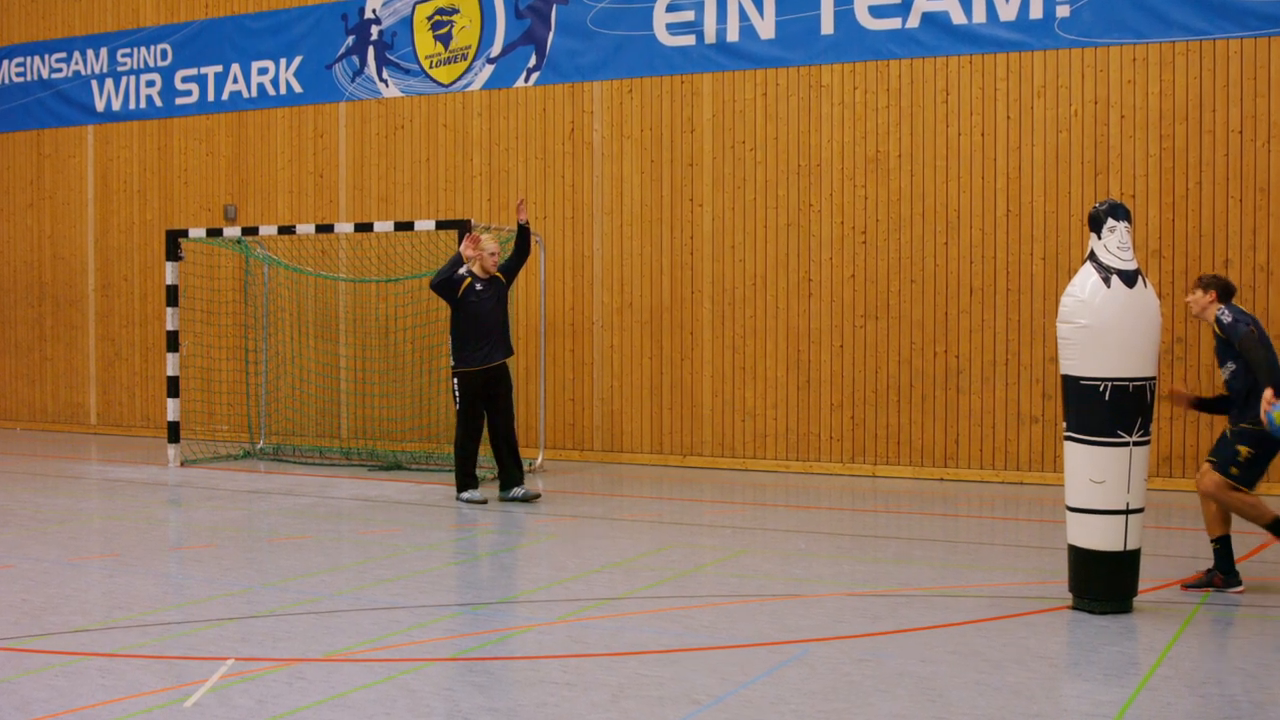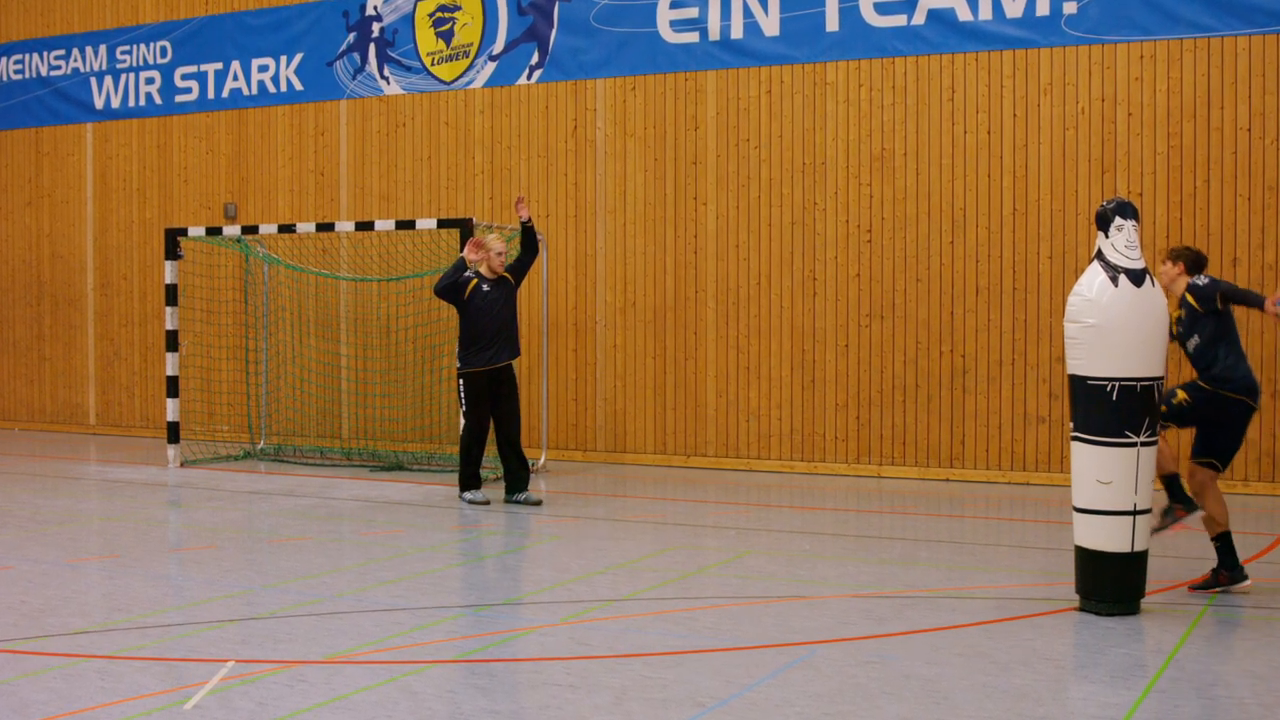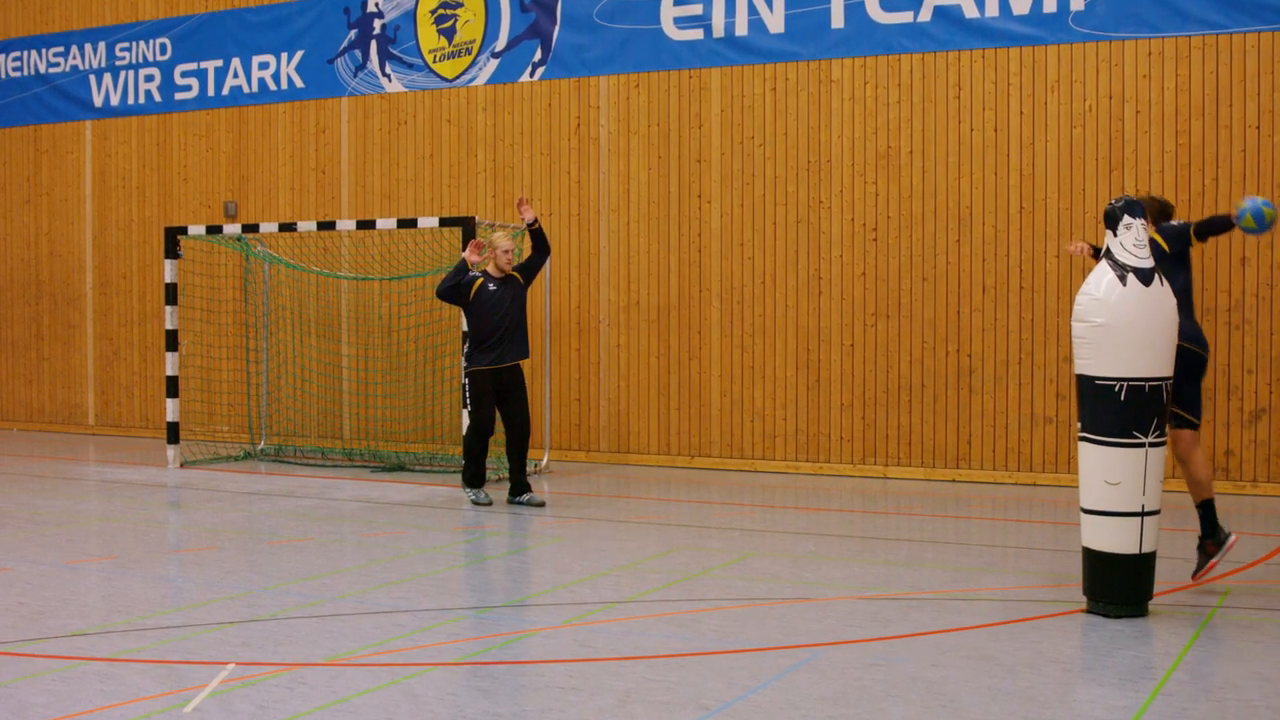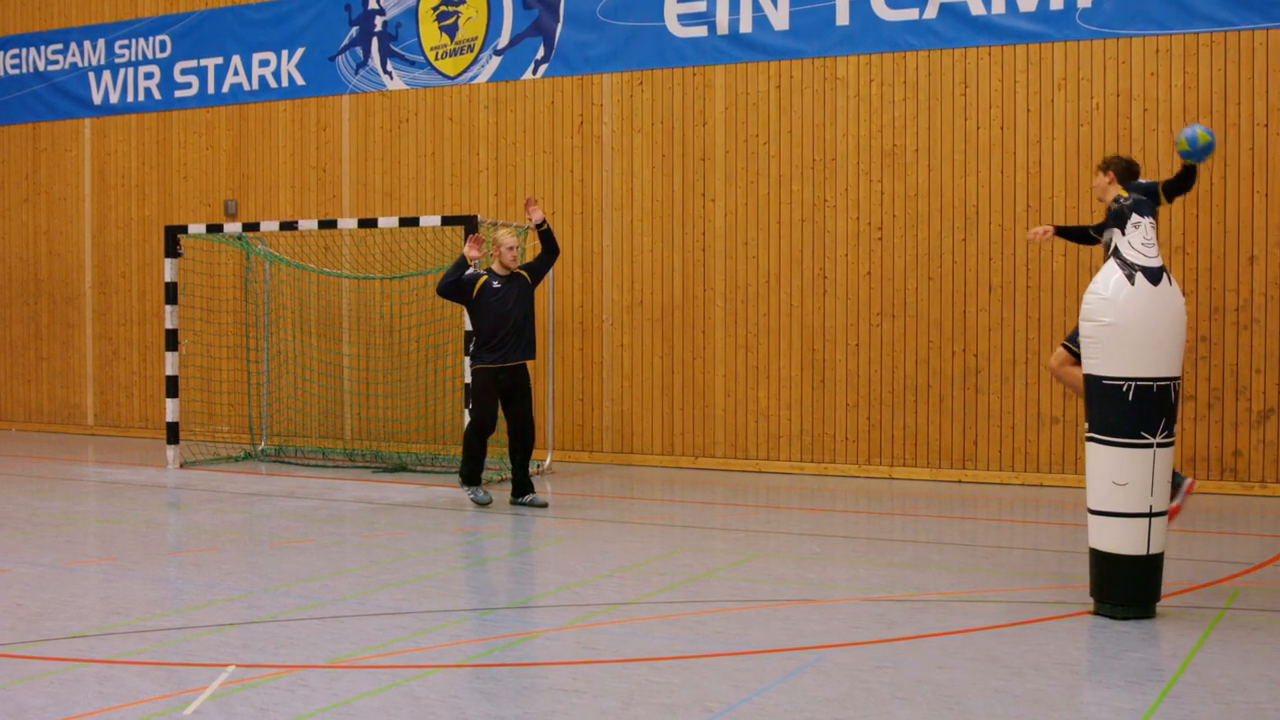
dt=0.7s
person 1, frame 1
left shoulder: (1228, 316)
right shoulder: (1225, 329)
left elbow: (1254, 347)
right wrist: (1194, 402)
right hip: (1244, 419)
left knee: (1217, 486)
right knee: (1206, 483)
right ankle: (1224, 571)
person 1, frame 2
left shoulder: (1197, 289)
right shoulder: (1178, 317)
left elbow: (1229, 293)
left hip: (1224, 387)
right hip: (1233, 396)
right knee: (1201, 478)
left ankle: (1178, 500)
right ankle: (1229, 568)
person 1, frame 3
left shoulder: (1166, 235)
right shoulder: (1146, 252)
left elbow: (1205, 228)
left wrist: (1235, 220)
right wrist: (1092, 249)
left hip: (1173, 345)
right hip: (1187, 351)
right knee: (1186, 443)
right ankle: (1211, 534)
person 1, frame 4
left shoulder: (1134, 193)
right shoulder: (1114, 216)
left elbow: (1180, 186)
right elbow: (1093, 235)
left wrist: (1189, 165)
right wrist: (1055, 230)
left knee: (1062, 363)
right ankle: (1170, 480)
person 2, frame 1
left shoulder: (500, 279)
right shoulder: (461, 283)
left elbow: (521, 254)
right elbow: (436, 283)
left wrist: (523, 224)
right wrist: (460, 257)
left hip: (497, 367)
right hip: (467, 370)
left knee: (504, 426)
right knee: (469, 428)
left ankle: (511, 484)
right ankle: (466, 487)
person 2, frame 2
left shoulder: (509, 280)
right shoulder: (467, 283)
left elbow: (530, 252)
right elbow: (440, 289)
left wrist: (525, 221)
right wrist: (464, 260)
left hip: (503, 369)
right hip: (473, 370)
left knee: (510, 429)
right knee: (476, 429)
left ankle: (516, 488)
right ankle: (469, 487)
person 2, frame 3
left shoulder: (518, 279)
right shoulder: (474, 283)
left elbow: (542, 252)
right elbow: (443, 292)
left wrist: (532, 223)
right wrist: (466, 262)
left hip: (512, 368)
right hip: (480, 369)
left knee: (520, 428)
right knee: (481, 426)
left ankle: (519, 489)
right ankle: (473, 483)
person 2, frame 4
left shoulder: (525, 278)
right shoulder: (478, 281)
left elbow: (551, 253)
right elbow: (444, 289)
left wrist: (540, 223)
right wrist: (466, 259)
left hip: (517, 367)
right hip: (486, 367)
left knee: (523, 429)
right knee: (483, 423)
left ankle: (522, 490)
right ankle: (470, 480)
